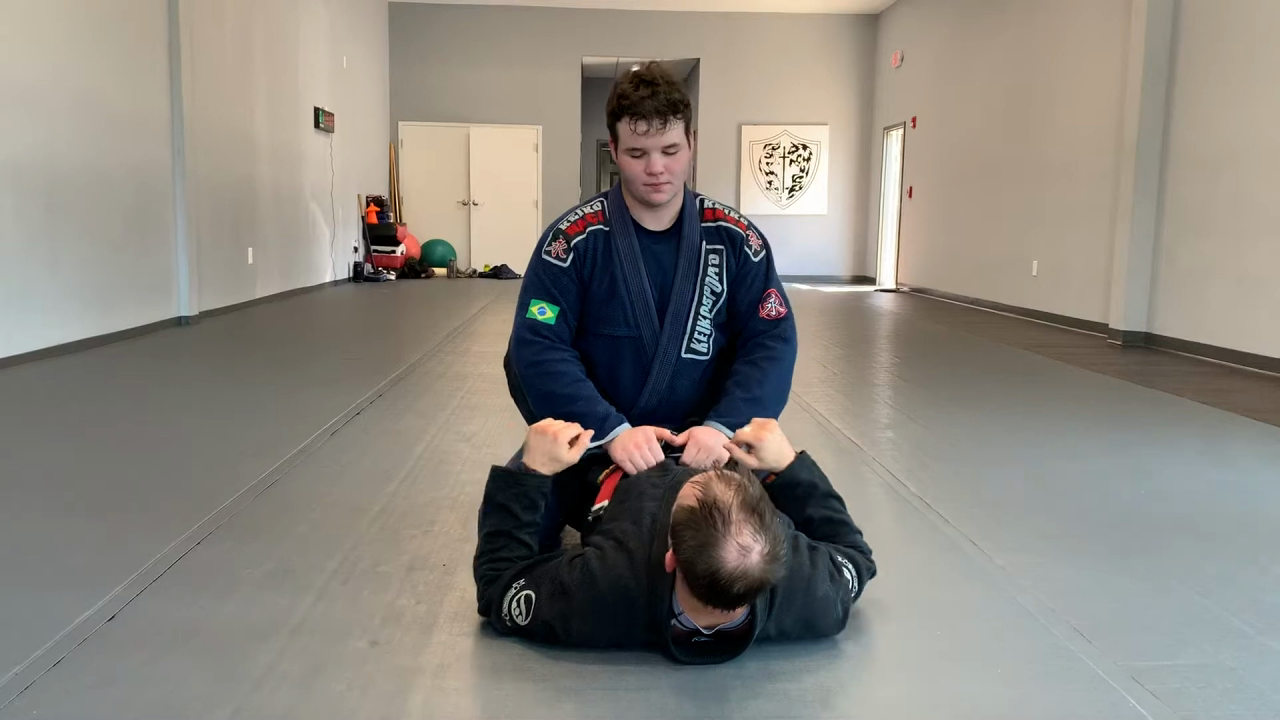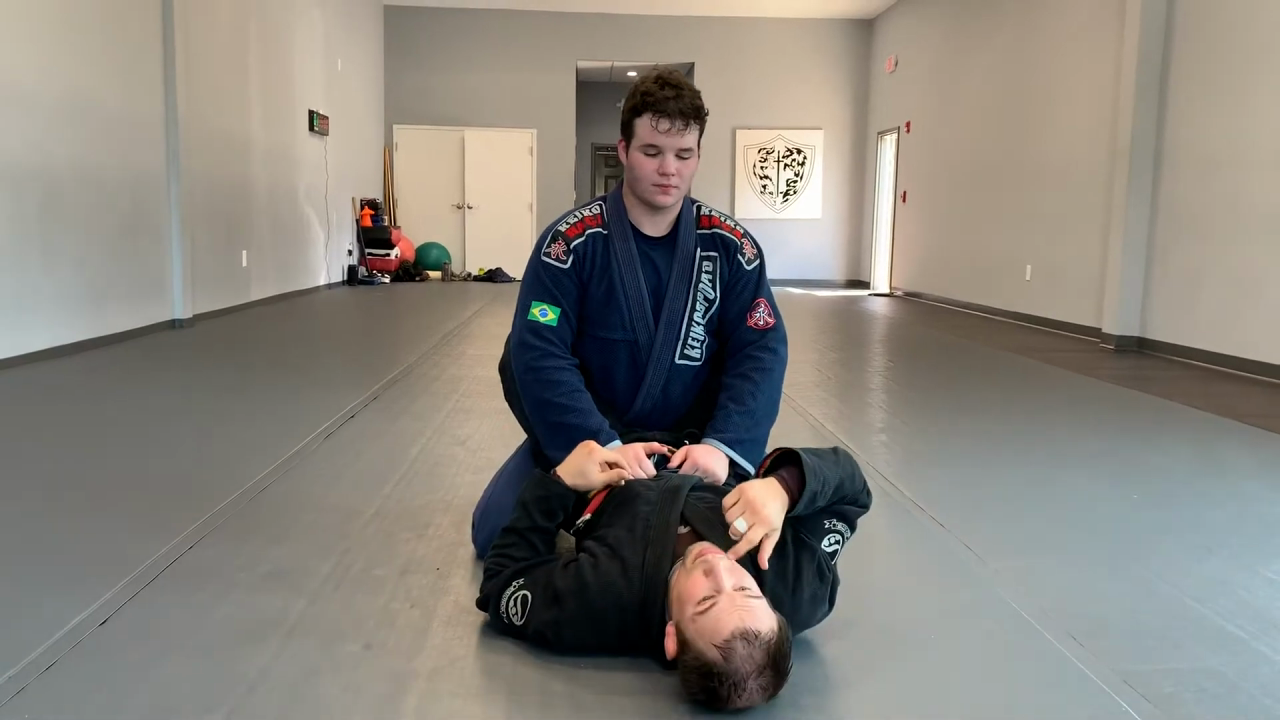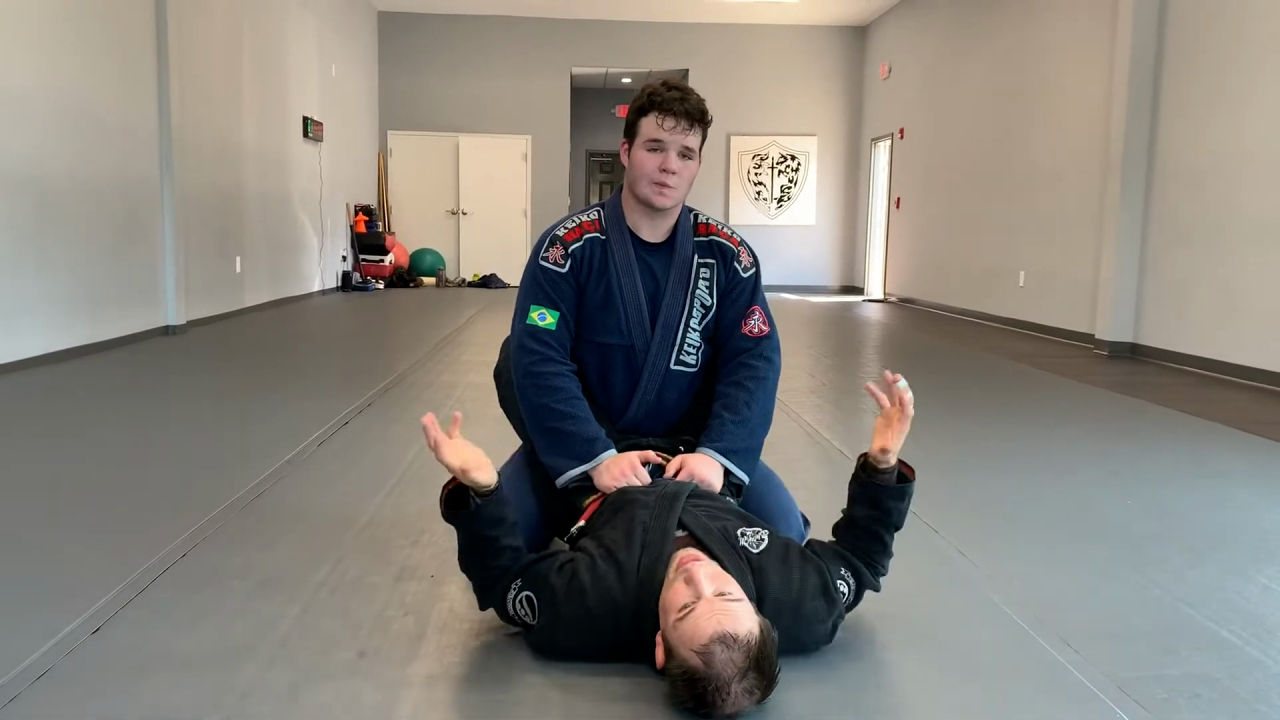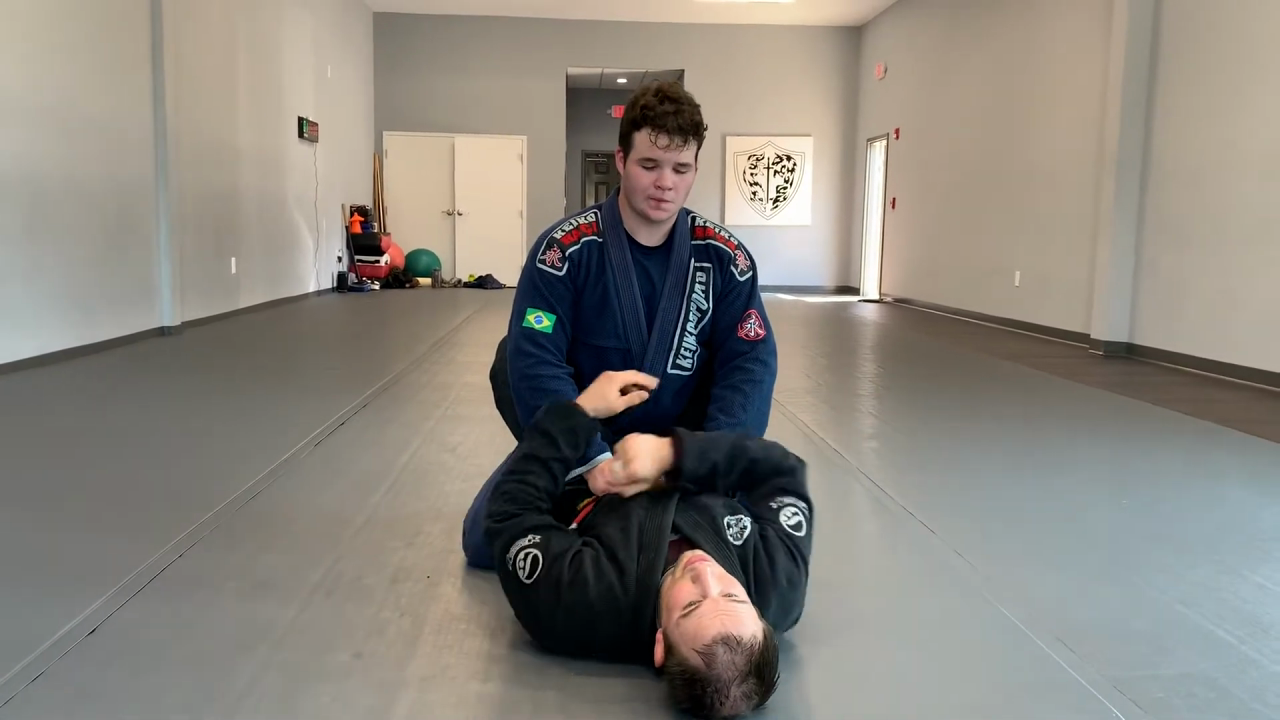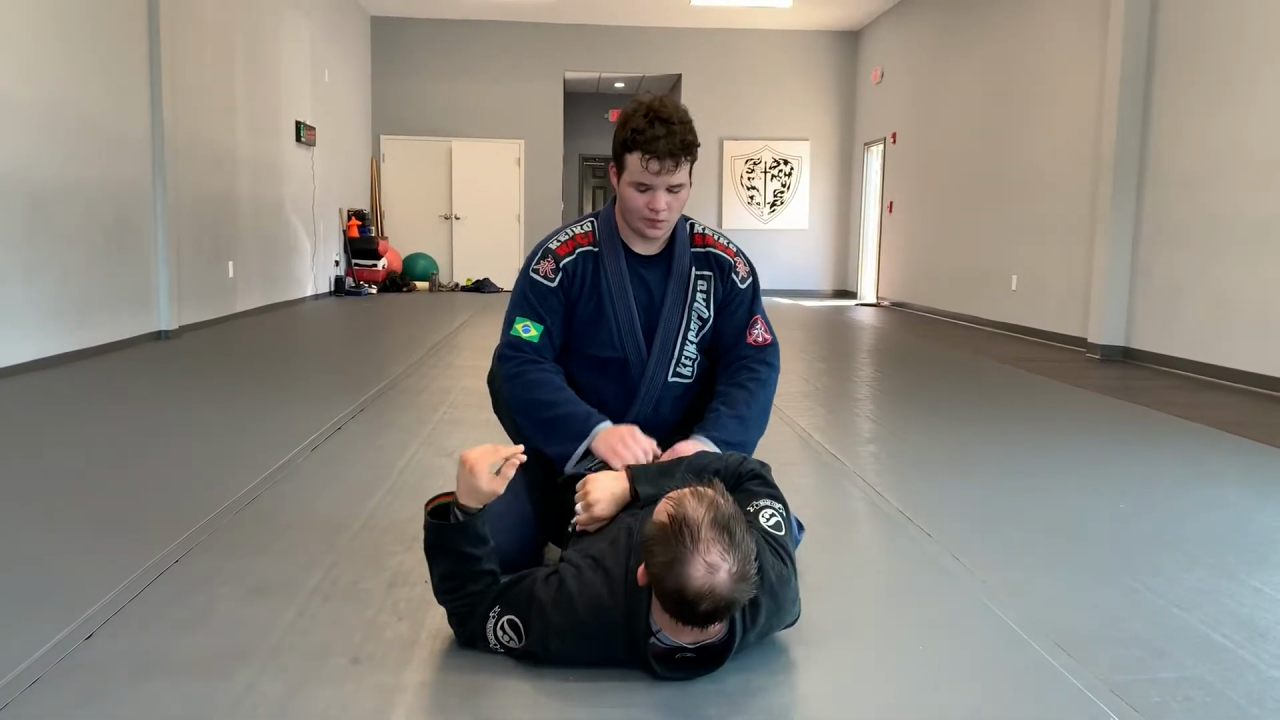
dt=1s
person 1, frame 1
left shoulder: (735, 237)
right shoulder: (574, 238)
left elbow: (772, 342)
right elbow: (537, 348)
left wrist: (723, 426)
right wrist: (611, 430)
left hip: (700, 439)
right hip: (592, 435)
person 1, frame 2
left shoulder: (729, 245)
right shoulder: (572, 240)
left elbow: (761, 351)
right elbow: (538, 355)
left wrist: (721, 444)
right wrist: (602, 447)
left hip: (693, 440)
right hip: (583, 438)
right knee: (497, 532)
person 1, frame 3
left shoulder: (726, 253)
right shoulder: (570, 244)
left elbow: (754, 360)
right elbow: (536, 358)
left wrist: (716, 454)
right wrist: (596, 456)
left hip: (689, 445)
right hip: (584, 446)
left knee: (782, 533)
person 1, frame 4
left shoulder: (723, 256)
right shoulder: (566, 248)
left elbow: (750, 362)
right elbow: (533, 362)
right wrist: (593, 460)
right hip: (581, 443)
right knee: (486, 540)
person 1, frame 5
left shoulder: (722, 263)
right shoulder: (562, 258)
left elbow: (754, 364)
right elbow: (521, 361)
left wrist: (710, 445)
right wrist: (595, 434)
left hip: (683, 451)
right hip: (578, 450)
right knee: (498, 544)
person 2, frame 1
left shoulder: (600, 598)
right shoulder: (814, 603)
left elbow: (499, 588)
right elbow: (853, 555)
left wrist: (532, 471)
right wrist: (788, 464)
person 2, frame 2
left shoulder: (595, 610)
right shoulder: (801, 592)
left elbow: (501, 587)
right elbow: (847, 487)
left wrist: (558, 483)
right wrist: (785, 484)
person 2, frame 3
left shoulder: (584, 613)
right shoulder: (798, 606)
left elbow: (502, 573)
right elbow: (859, 554)
left wrist: (479, 487)
right wrist: (882, 466)
person 2, frame 4
left shoulder: (581, 610)
right shoulder: (777, 593)
left elbow: (513, 513)
right elbow: (782, 473)
left wrist: (582, 411)
right wrist: (675, 455)
person 2, frame 5
left shoulder: (579, 616)
right shoulder: (775, 590)
left elbow: (472, 612)
right elbow: (749, 474)
left wrist: (465, 507)
right wrist: (633, 482)
